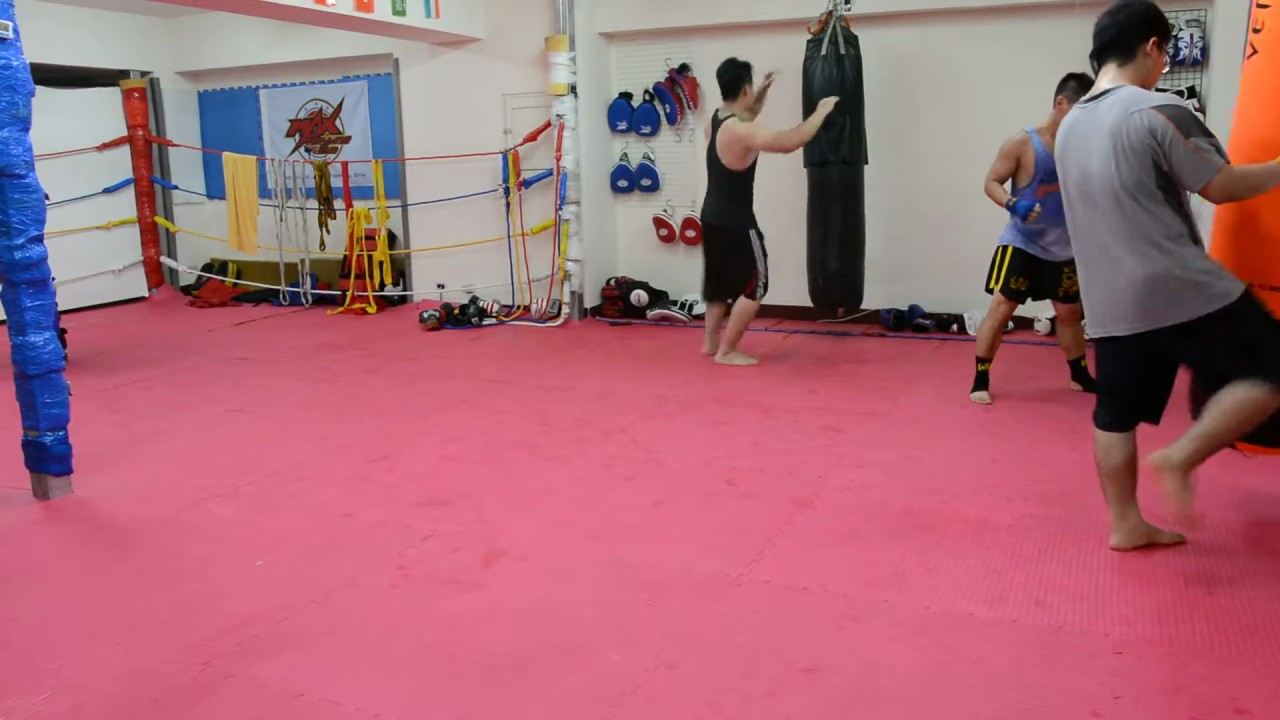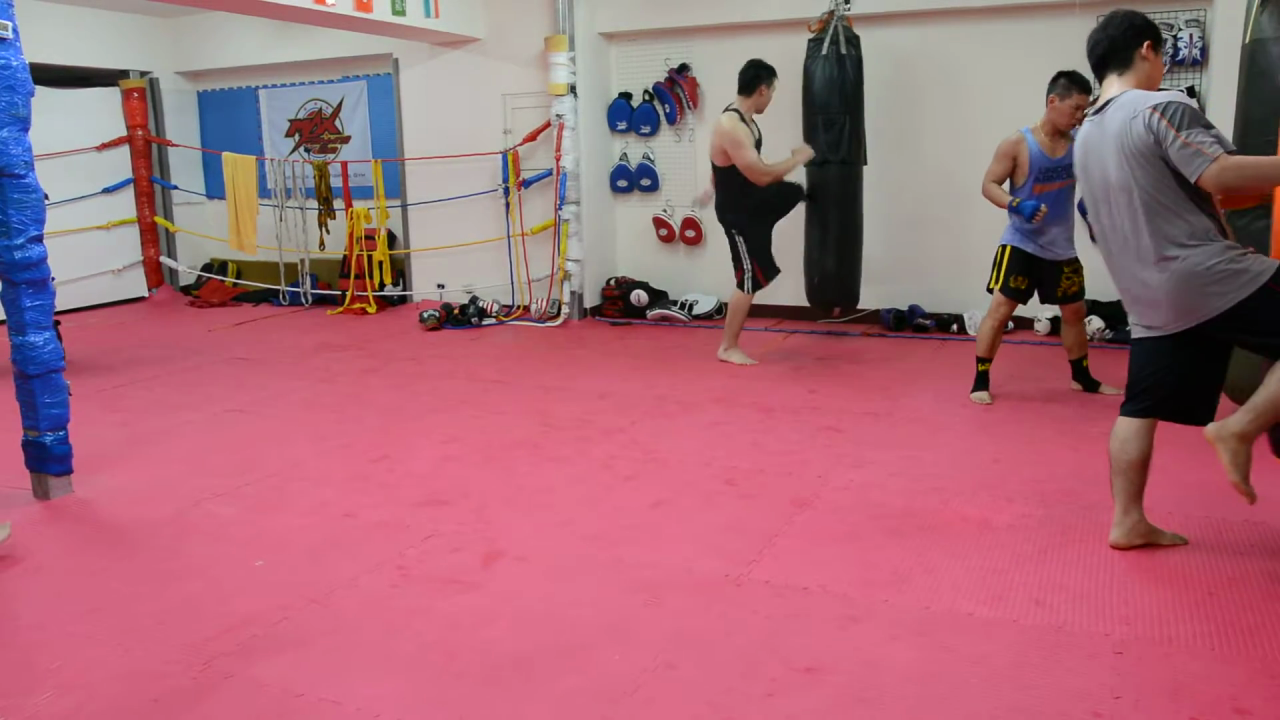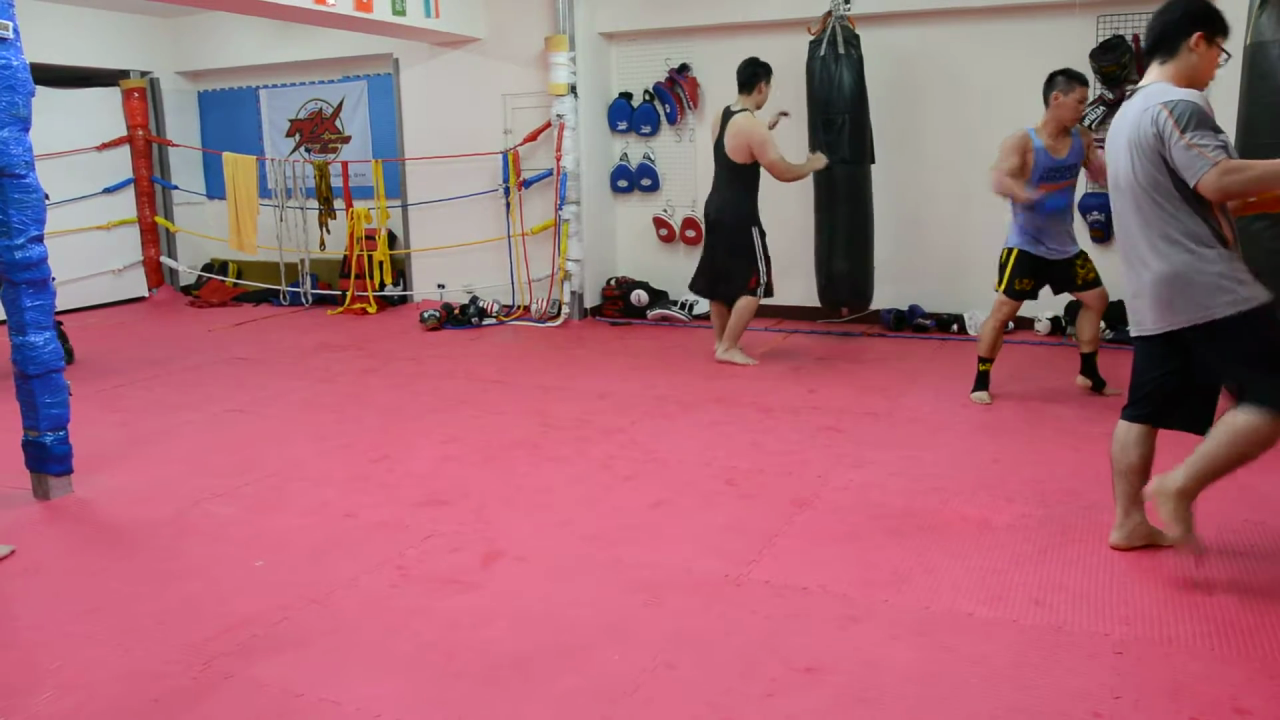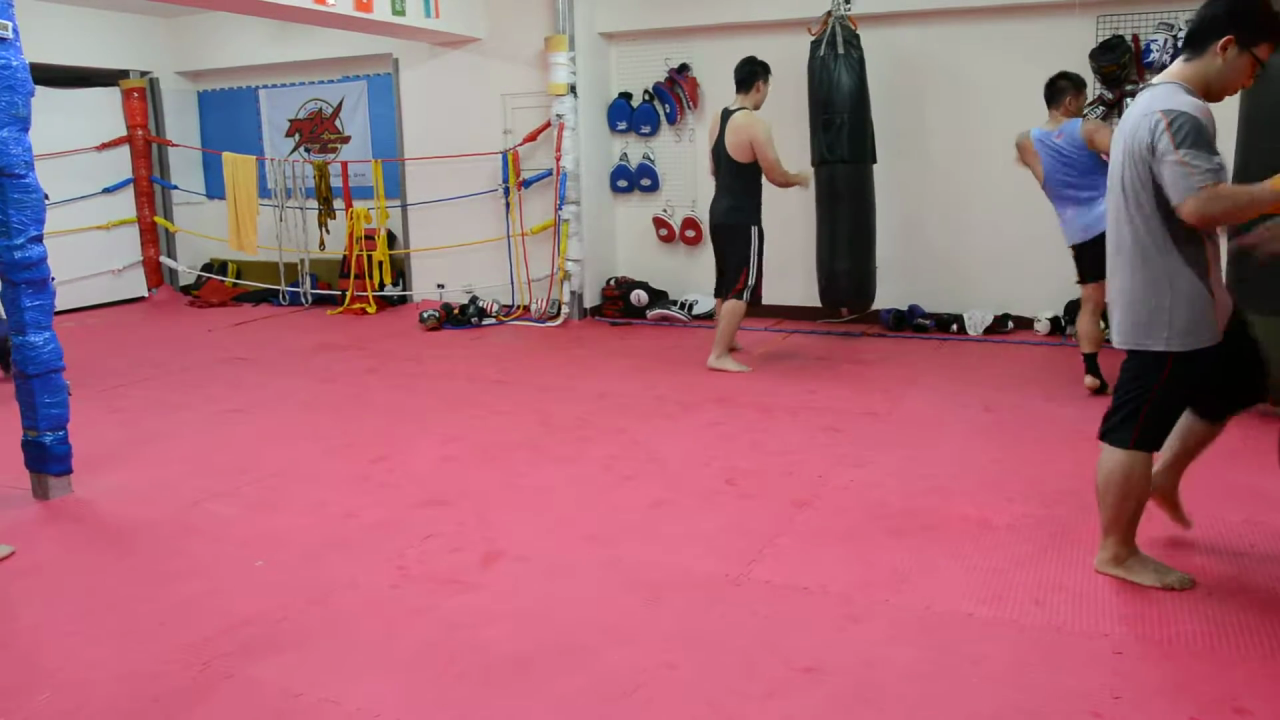
dt=0.4s
person 1, frame 1
left shoulder: (1070, 125)
right shoulder: (1160, 112)
right elbow: (1221, 185)
left wrist: (1175, 181)
left hip: (1110, 301)
right hip: (1178, 288)
left knee: (1117, 413)
left ankle: (1126, 524)
right ankle: (1181, 455)
person 1, frame 2
left shoulder: (1086, 136)
right shoulder: (1163, 108)
right elbow: (1221, 176)
left wrist: (1234, 193)
left hip: (1151, 299)
right hip: (1210, 278)
left knee: (1140, 408)
left ankle: (1128, 523)
person 1, frame 3
left shoulder: (1127, 116)
right shoulder: (1181, 105)
right elbow: (1219, 183)
left hip: (1153, 295)
right hip: (1204, 289)
left knee: (1144, 410)
left ankle: (1130, 522)
right ankle: (1178, 487)
person 1, frame 4
left shoulder: (1155, 102)
right shoulder: (1182, 114)
right elbow: (1201, 208)
left hip: (1179, 298)
right hip: (1167, 307)
right knee: (1136, 431)
left ankle: (1165, 473)
right ankle: (1116, 552)
person 2, frame 1
right shoulder: (1022, 143)
right elbow: (991, 182)
right wrist: (1014, 205)
left hip: (1060, 249)
right hip: (1021, 244)
left knee: (1071, 312)
right knee: (1000, 310)
left ankle: (1081, 376)
right ankle: (980, 381)
person 2, frame 2
right shoulder: (1017, 144)
right elbow: (989, 184)
right wrist: (1017, 206)
left hip: (1061, 248)
right hip: (1021, 244)
left knee: (1074, 311)
right knee: (1000, 310)
left ankle: (1081, 377)
right ankle: (981, 381)
person 2, frame 3
left shoulder: (1079, 138)
right shoulder: (1022, 141)
left elbow: (1101, 172)
right elbow: (1000, 181)
right wrist: (1038, 200)
left hip: (1064, 246)
right hip: (1026, 244)
left knee: (1097, 300)
right knee: (1004, 309)
left ankle: (1088, 374)
right ankle: (981, 381)
person 2, frame 4
left shoulder: (1026, 140)
right shoulder: (1088, 128)
left elbow: (1024, 159)
left hip: (1079, 233)
left knee: (1091, 304)
left ankle: (1092, 373)
person 3, frame 1
left shoulder: (718, 118)
right shoulder: (741, 131)
right elbow: (790, 142)
left wrist: (763, 91)
right wrist: (820, 113)
left hip: (713, 215)
right hip: (735, 221)
left knee: (723, 283)
right knee: (754, 287)
left ankle: (711, 341)
right ankle: (726, 351)
person 3, frame 2
left shoulder: (741, 118)
right shoulder: (732, 129)
right elbow: (759, 176)
left wrist: (714, 190)
right wrist: (796, 160)
left hip: (752, 199)
right hip: (737, 212)
left knee: (793, 194)
right knee: (748, 279)
right ankle: (728, 348)
person 3, frame 3
left shoulder: (722, 117)
right shoulder: (752, 126)
right elbow: (783, 173)
left wrist: (769, 126)
right wrist: (812, 164)
left hip: (716, 210)
right hip: (740, 218)
left knee: (719, 281)
right knee: (754, 285)
left ankle: (721, 341)
right ankle: (728, 348)
person 3, frame 4
left shoulder: (718, 121)
right shoulder: (755, 124)
right elbow: (776, 176)
right wrist: (799, 179)
left hip: (720, 212)
right hip: (742, 218)
left knee: (726, 283)
right knee: (742, 288)
left ankle: (726, 340)
right ankle: (719, 355)
